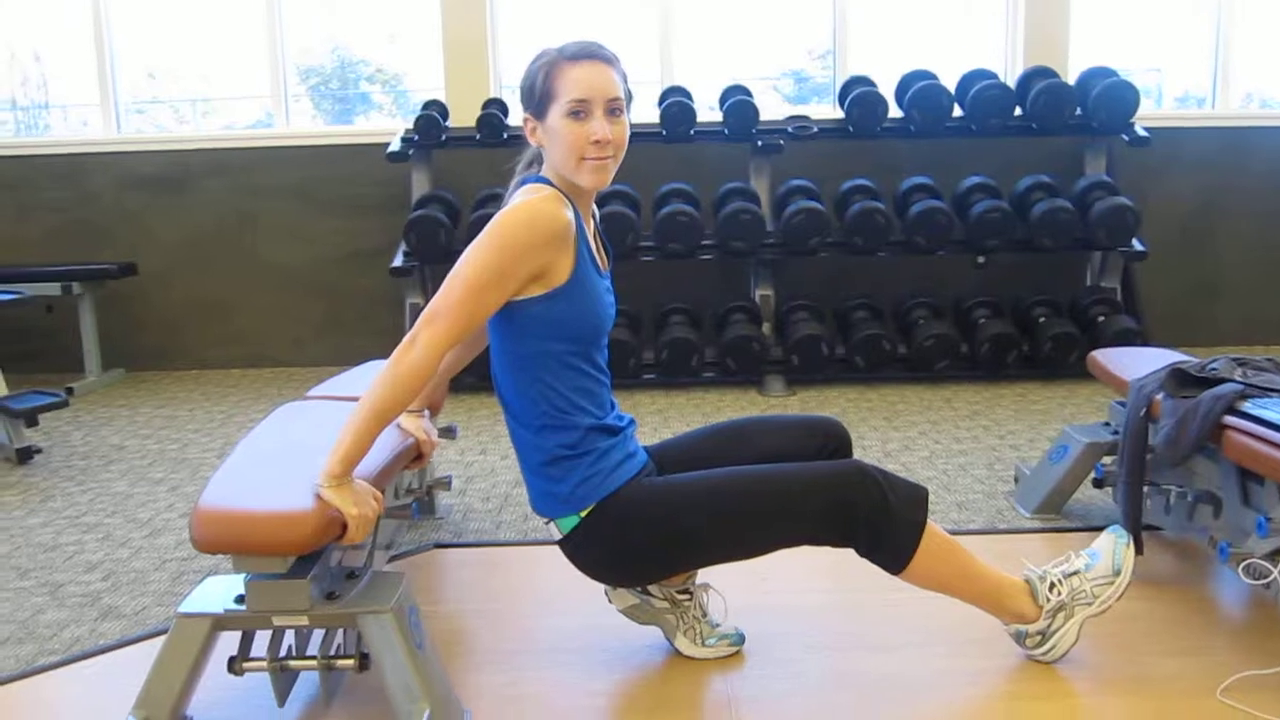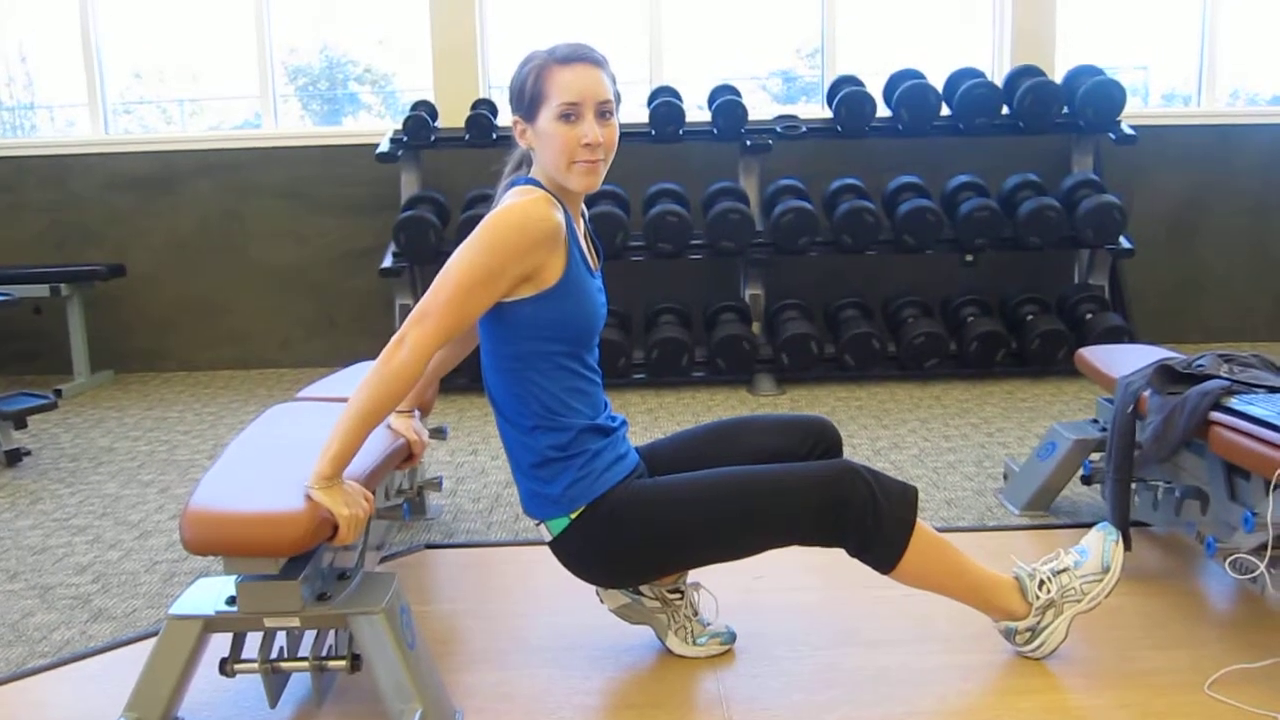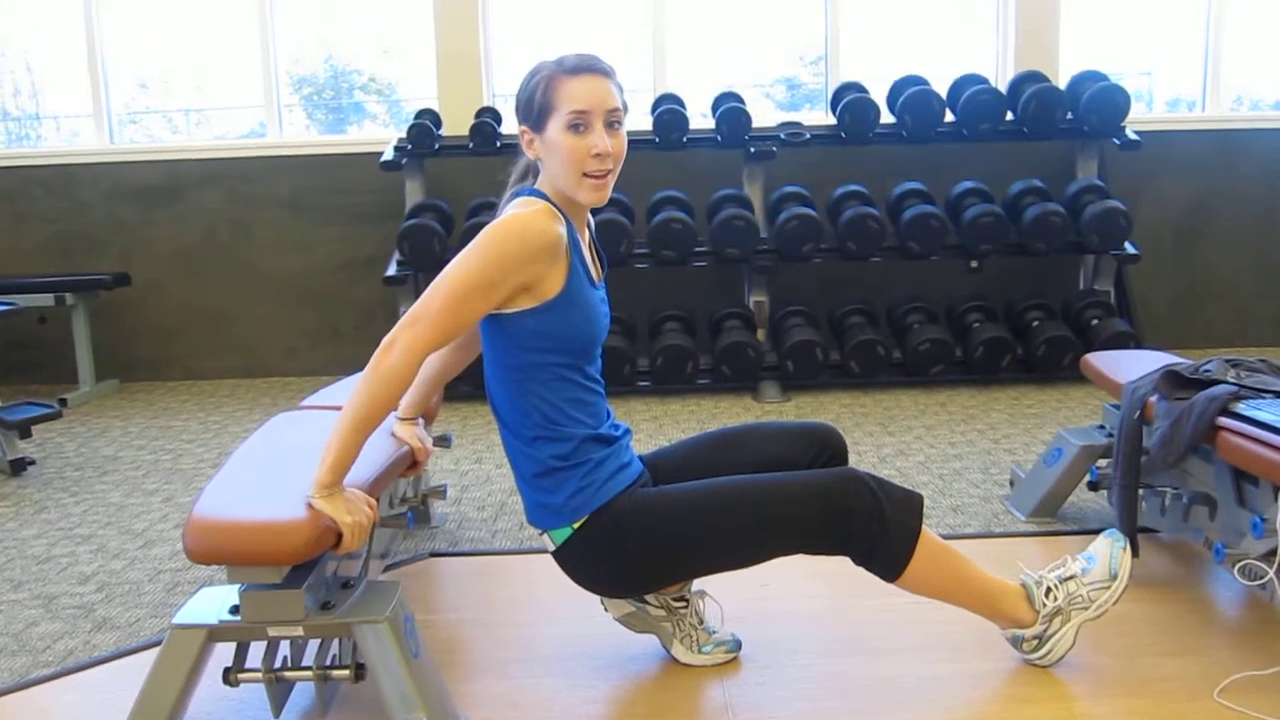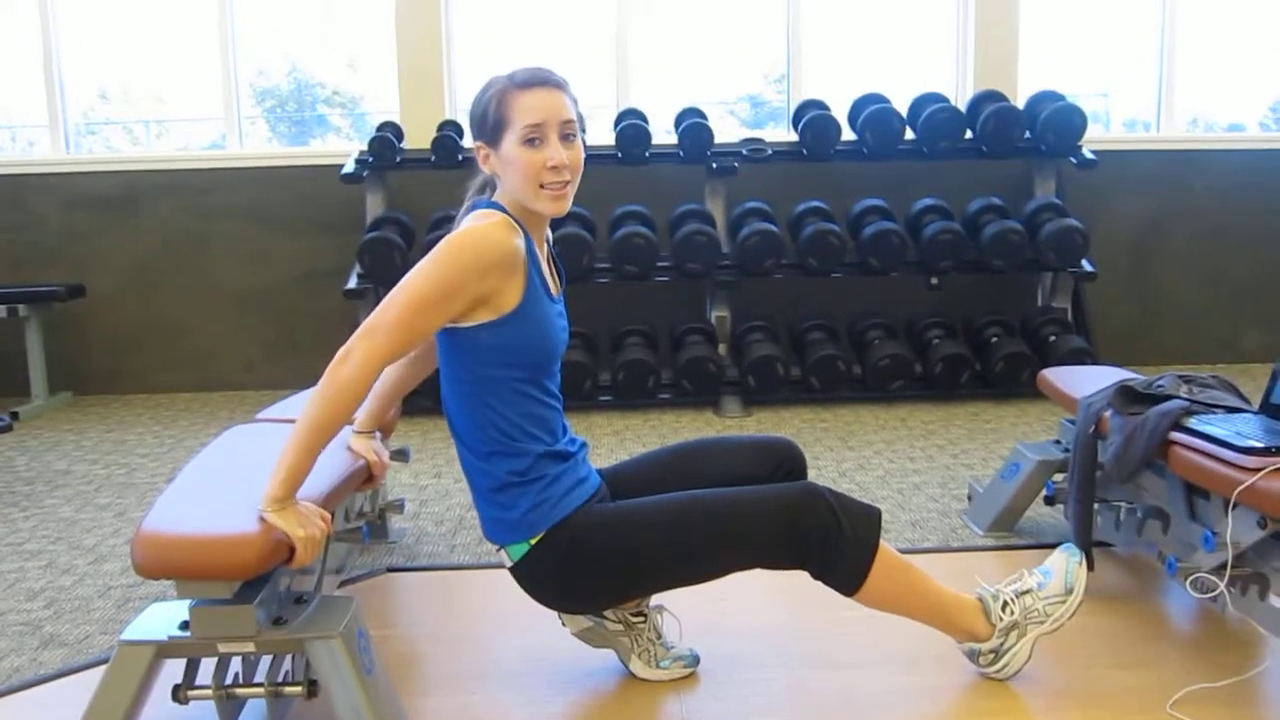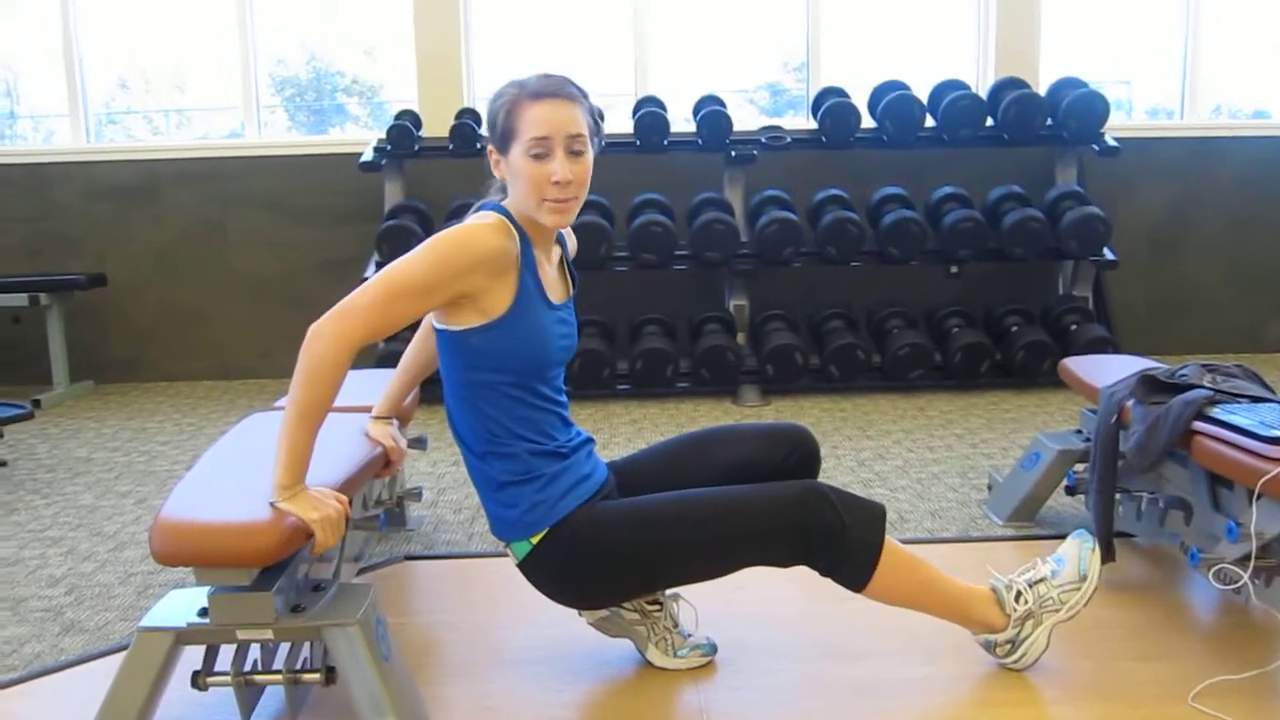
dt=1s
person 1, frame 1
left shoulder: (573, 210)
right shoulder: (537, 216)
left elbow: (477, 326)
right elbow: (428, 336)
left wrist: (421, 409)
right wrist: (338, 479)
left hip: (623, 474)
right hip: (604, 515)
left knee: (822, 440)
right knee: (854, 494)
left ankle: (664, 584)
right ankle: (1033, 609)
person 1, frame 2
left shoulder: (563, 210)
right shoulder: (527, 216)
left elbow: (466, 325)
right elbow: (415, 337)
left wrist: (412, 408)
right wrist: (327, 480)
left hip: (614, 474)
right hip: (594, 515)
left knee: (813, 440)
right knee: (845, 493)
left ankle: (656, 585)
right ankle: (1023, 605)
person 1, frame 3
left shoulder: (570, 224)
right shoulder: (531, 229)
left elbow: (469, 328)
right elbow: (406, 341)
left wrist: (414, 415)
right wrist: (330, 487)
left hip: (617, 482)
right hip: (598, 525)
left knee: (818, 448)
right knee: (850, 503)
left ankle: (660, 594)
right ankle: (1028, 614)
person 1, frame 4
left shoulder: (531, 236)
right shoulder: (489, 241)
left elbow: (425, 339)
right elbow: (361, 354)
left wrist: (369, 431)
right wrist: (281, 503)
left hip: (576, 497)
right hip: (555, 540)
left knee: (777, 462)
right knee: (807, 517)
left ankle: (618, 608)
right ankle: (985, 627)
person 1, frame 5
left shoulder: (555, 241)
right shoulder: (484, 243)
left elbow: (444, 323)
right elbow: (330, 334)
left wrist: (386, 416)
right wrist: (291, 488)
left hip: (589, 488)
right hip: (561, 536)
left knee: (789, 450)
right knee: (811, 514)
left ankle: (636, 597)
right ankle: (999, 617)
